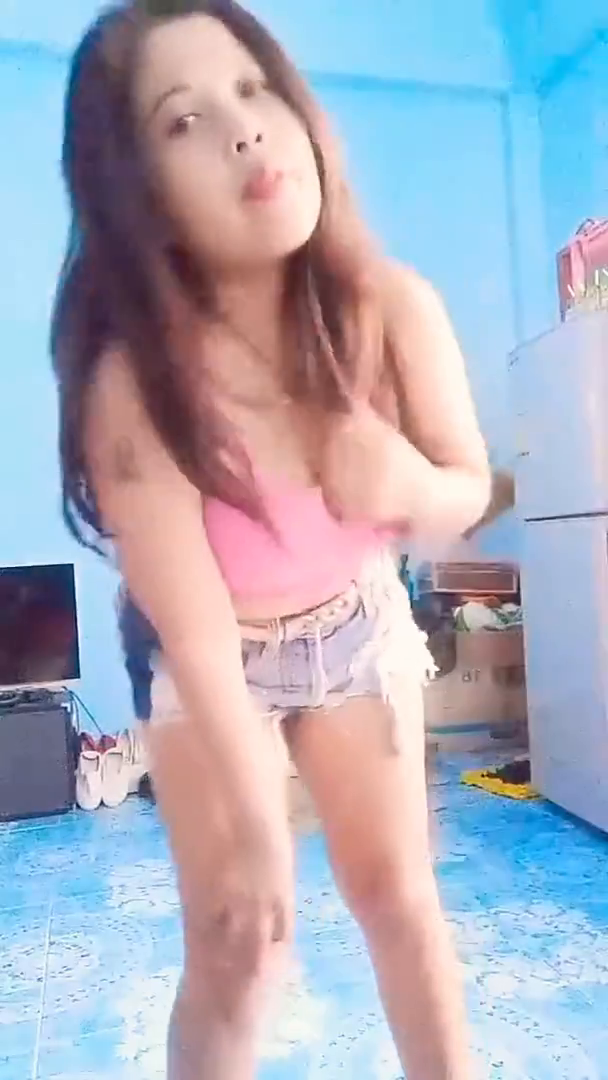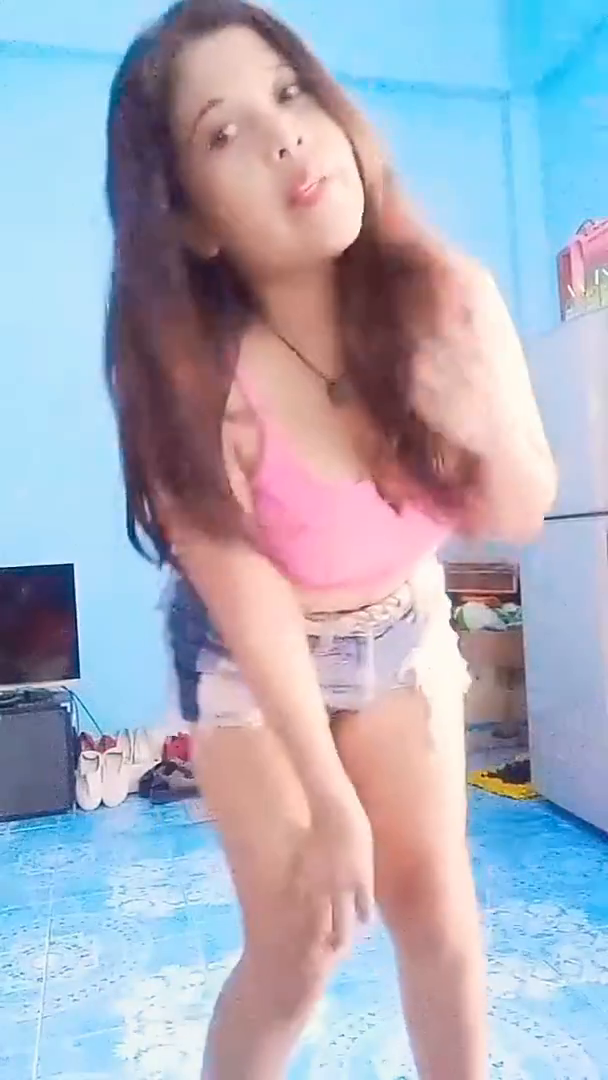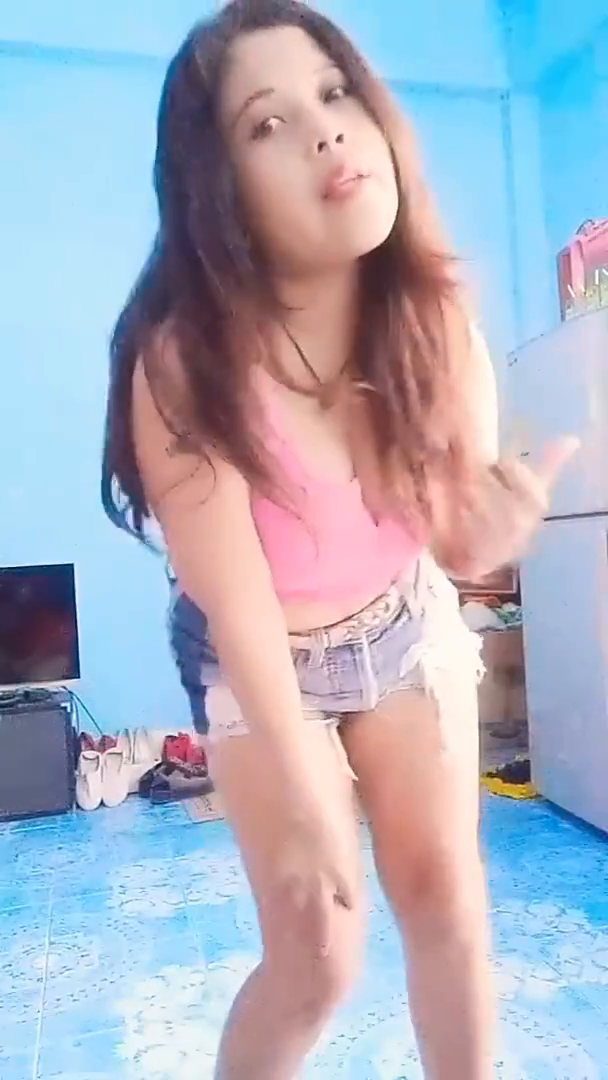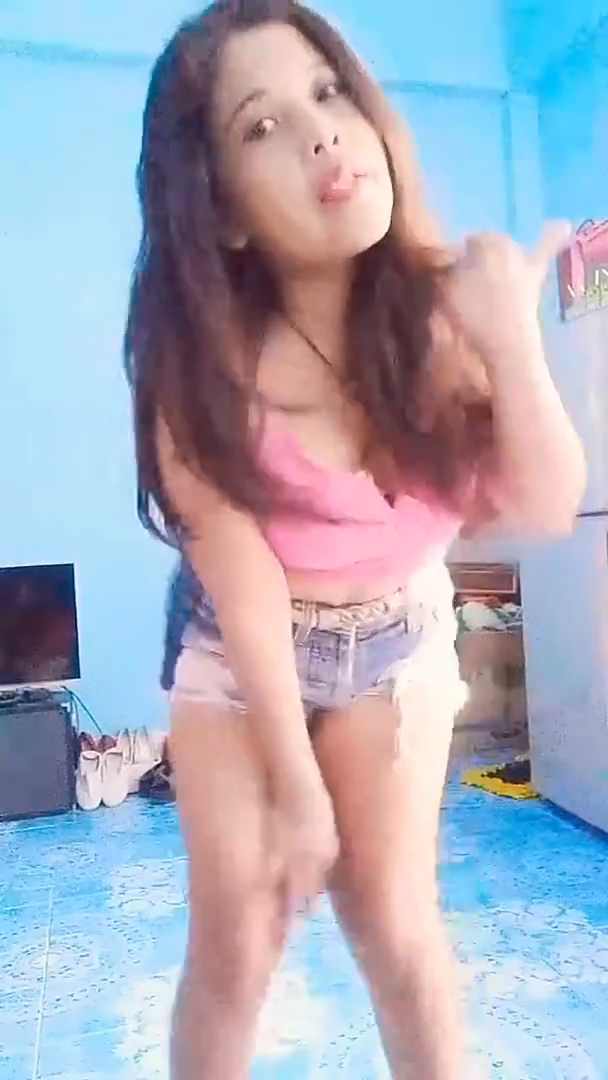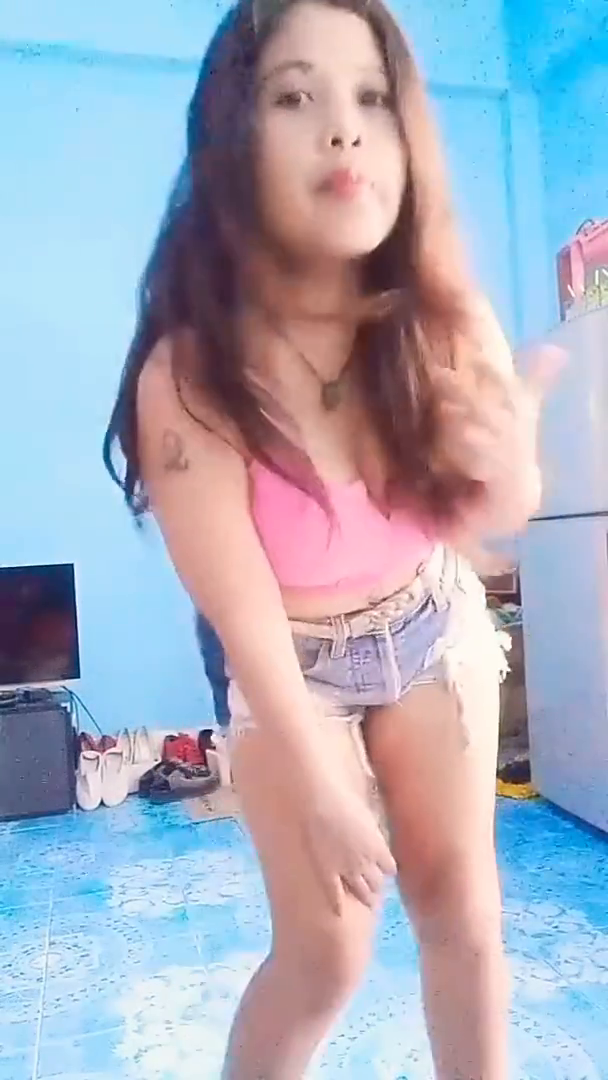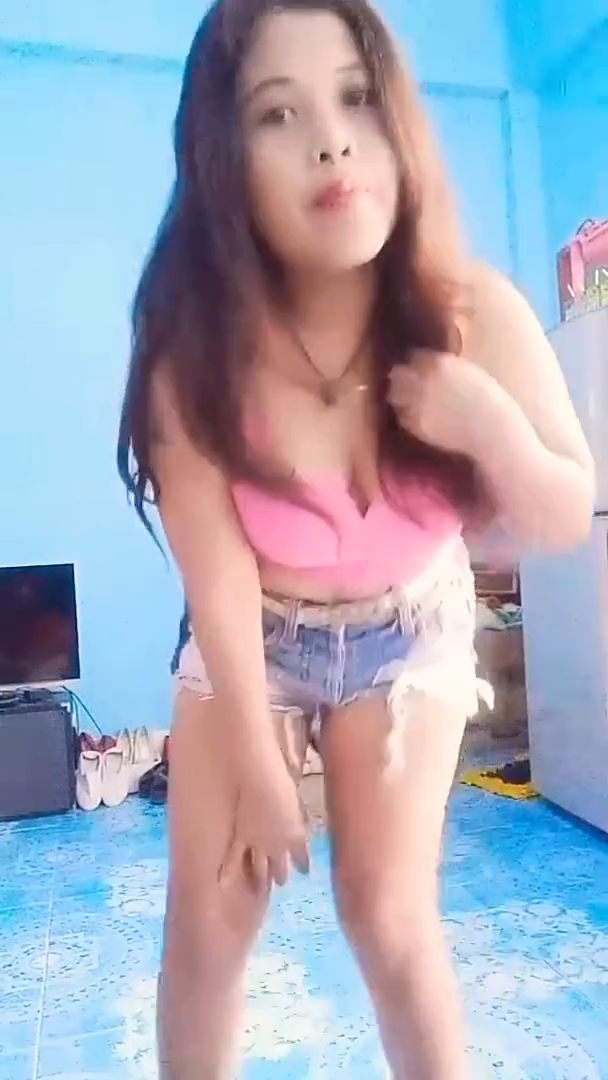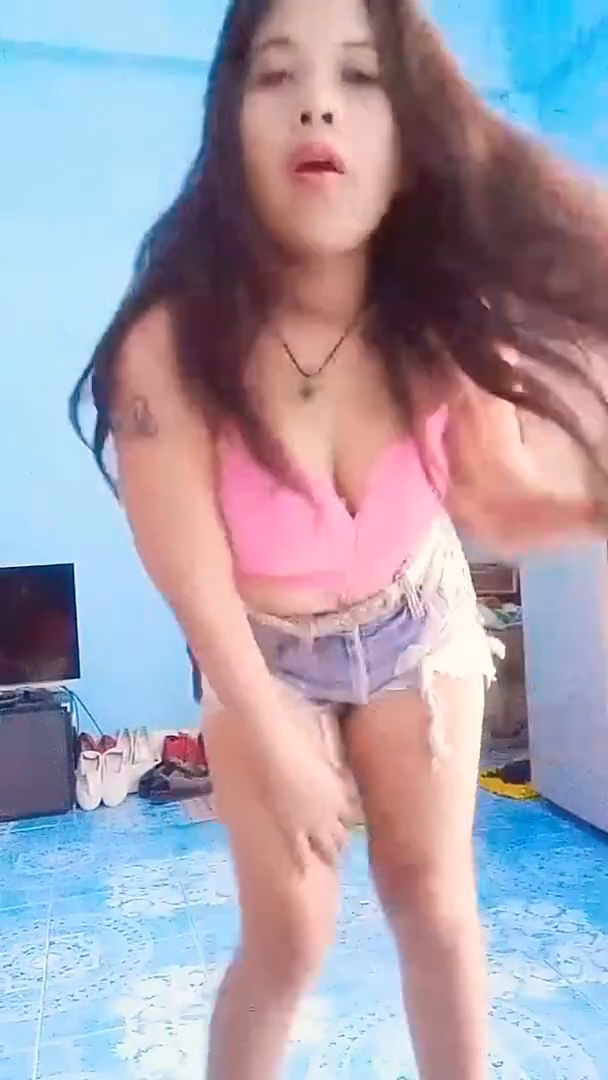
dt=0.4s
person 1, frame 1
left shoulder: (393, 309)
right shoulder: (135, 383)
left elbow: (469, 488)
right elbow: (194, 630)
left wrist: (409, 487)
right wrist: (255, 827)
left hip: (360, 629)
right hip: (217, 666)
left knee: (400, 896)
right knee: (238, 947)
person 1, frame 2
left shoulder: (445, 300)
right shoulder: (191, 381)
left elbow: (517, 517)
right elbow: (257, 615)
left wrist: (489, 425)
right wrist: (332, 809)
left hip: (403, 636)
right hip: (250, 664)
left knee: (438, 908)
right knee: (299, 944)
person 1, frame 3
left shoulder: (436, 322)
right shoulder: (187, 363)
left elbow: (457, 549)
right elbow: (238, 607)
left wrist: (499, 529)
right wrist: (305, 812)
left hip: (409, 633)
right hip: (266, 666)
left knee: (447, 902)
right knee: (316, 957)
person 1, frame 4
left shoulder: (445, 305)
right shoulder: (205, 364)
left elbow: (545, 510)
right elbow: (247, 595)
left wrist: (513, 344)
right wrist: (296, 786)
left hip: (399, 642)
right hip: (240, 652)
left knee: (394, 921)
right knee: (235, 942)
person 1, frame 5
left shoulder: (447, 319)
right shoulder: (186, 377)
left elbow: (494, 519)
right elbow: (245, 614)
left wrist: (509, 462)
right wrist: (323, 799)
left hip: (434, 628)
right hip: (290, 665)
left knee: (463, 906)
right knee: (327, 951)
person 1, frame 6
left shoulder: (478, 318)
right shoulder: (198, 366)
left elbow: (564, 522)
right elbow: (220, 587)
left wrist: (499, 434)
right wrist: (259, 771)
left hip: (409, 638)
right hip: (255, 644)
left knee: (389, 922)
right knee: (207, 922)
person 1, frame 7
left shoulder: (449, 323)
right shoulder: (171, 346)
left elbow: (500, 509)
right elbow: (198, 586)
right wrist: (275, 759)
left hip: (415, 625)
right hip: (263, 654)
left knee: (435, 903)
right knee: (292, 932)
